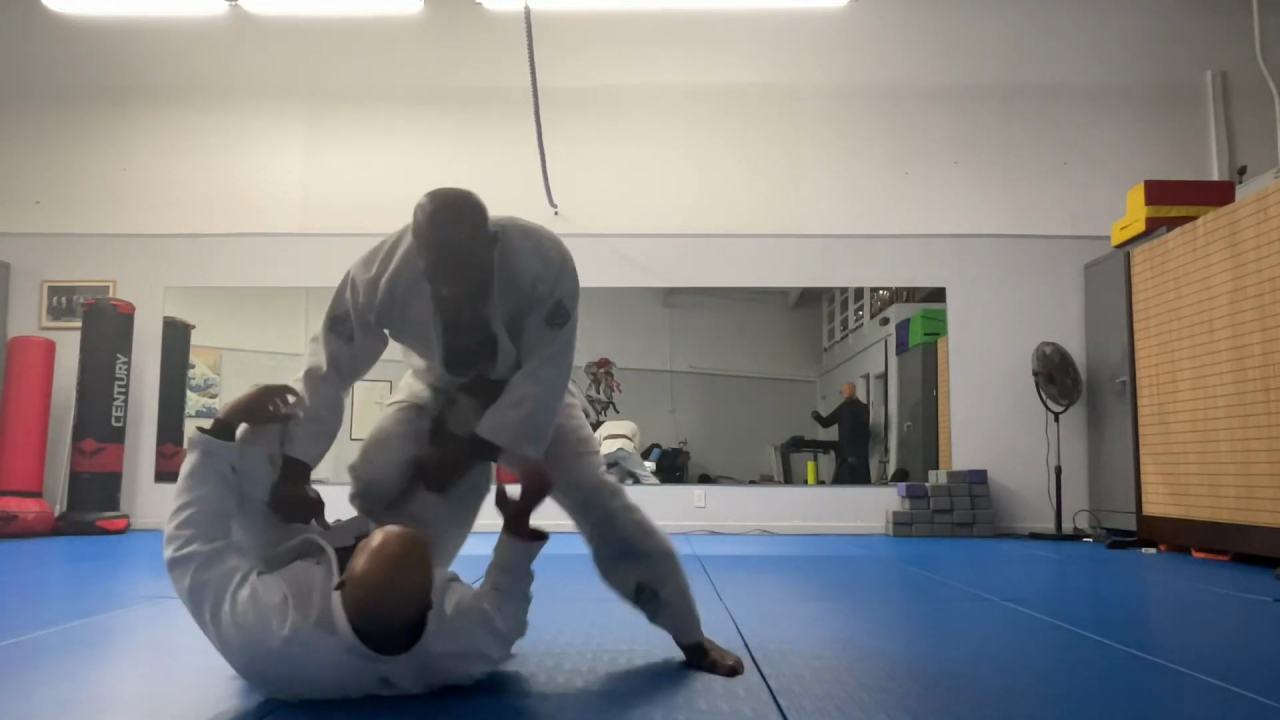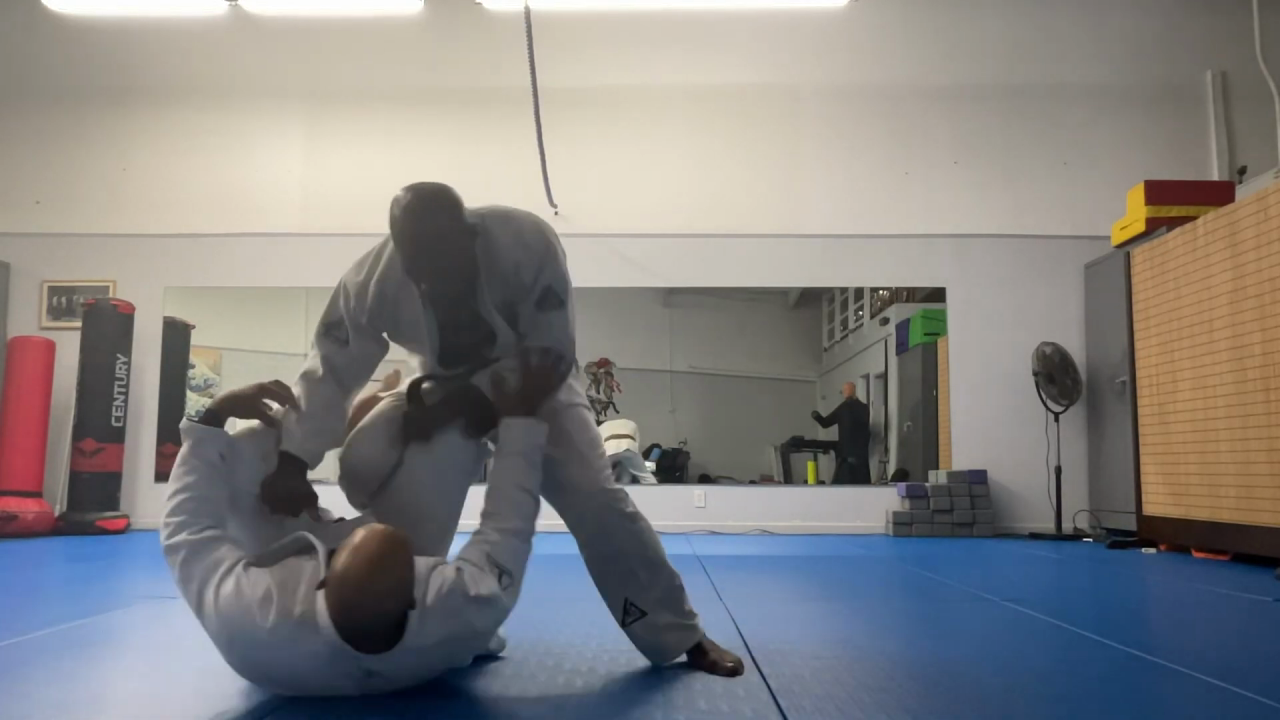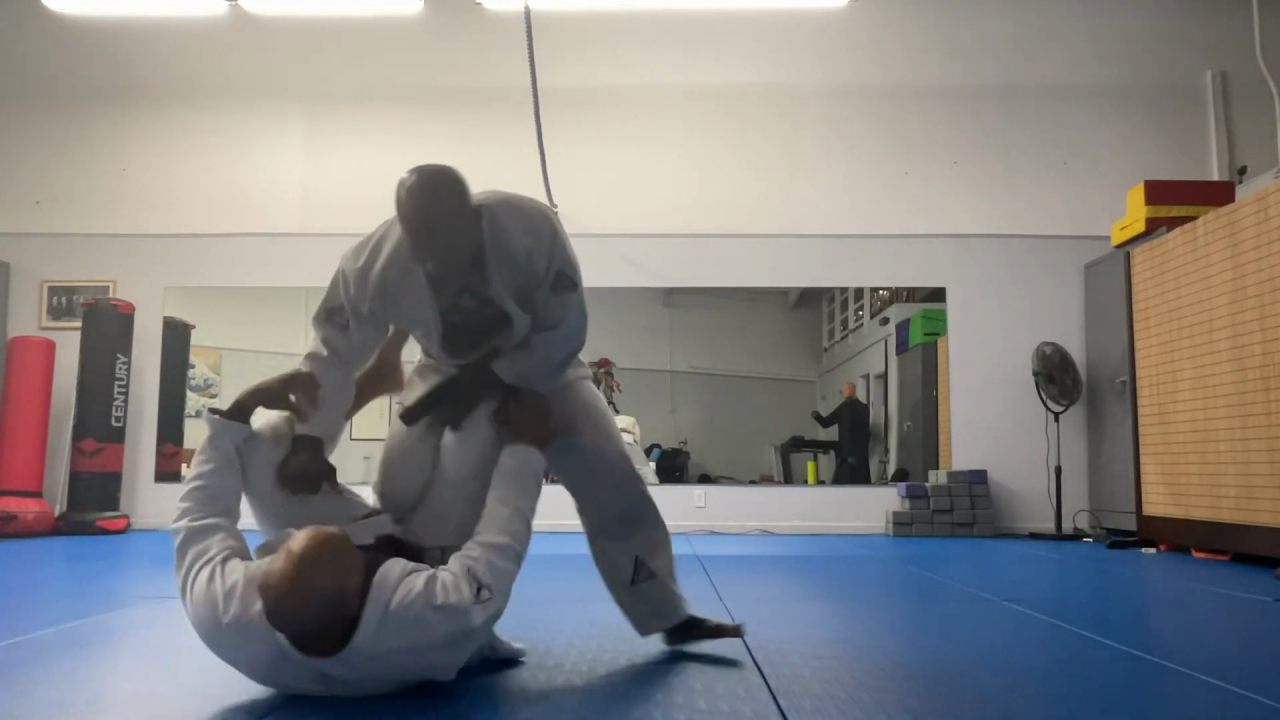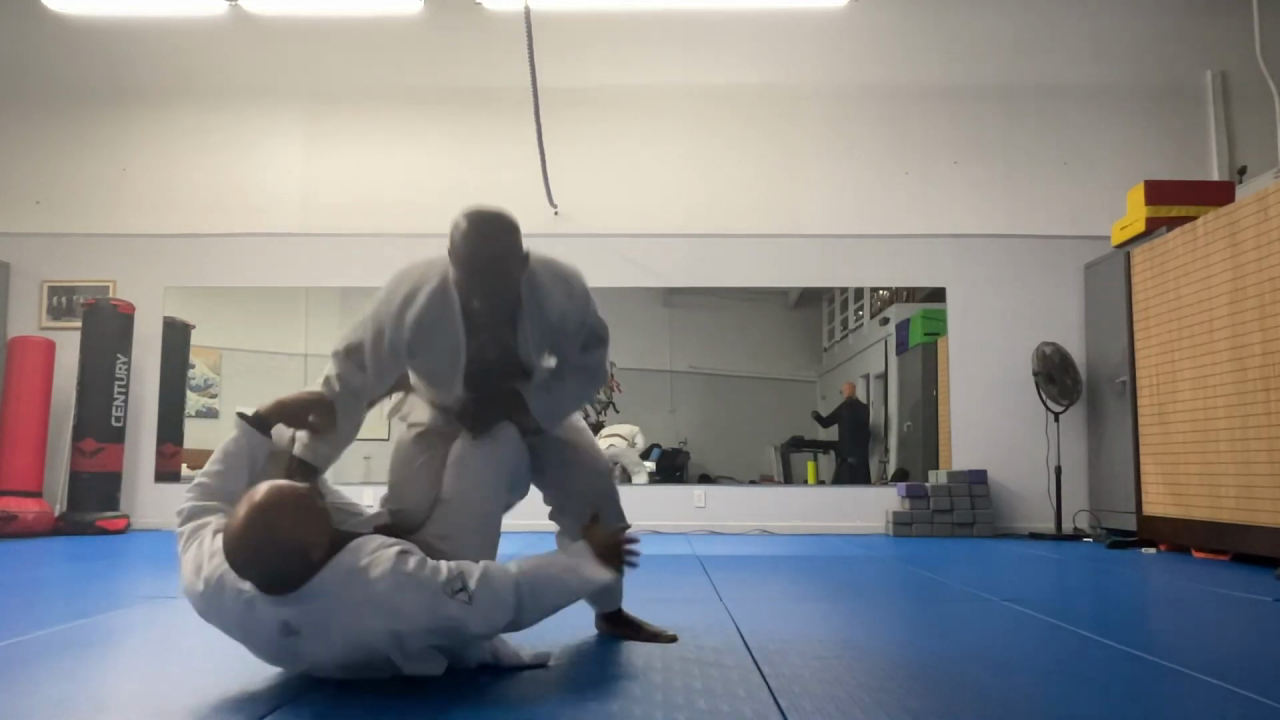
dt=0.2s
person 1, frame 1
left shoulder: (542, 259)
right shoulder: (379, 273)
left elbow: (542, 377)
right elbow: (329, 368)
left wrist: (470, 453)
right wrist: (293, 471)
left hip: (528, 392)
right hip: (439, 391)
left knee: (597, 500)
right knee: (378, 481)
left ankle: (688, 632)
person 1, frame 2
left shoulder: (526, 243)
right shoulder: (370, 282)
left elbow: (549, 356)
right elbow: (329, 374)
right wrist: (290, 465)
right hip: (445, 386)
left knee: (594, 500)
left ankle: (682, 634)
person 1, frame 3
left shoulder: (529, 228)
right shoulder: (371, 264)
left elbow: (563, 333)
right elbow: (333, 354)
left wrist: (481, 385)
right wrist: (307, 444)
left hip: (542, 363)
right hip: (449, 373)
left knee: (607, 474)
right knee: (406, 488)
left ankle: (669, 616)
person 1, frame 4
left shoulder: (561, 290)
right shoulder: (411, 301)
left elbow: (585, 373)
right elbow: (349, 382)
left wrist: (511, 403)
right wrist: (305, 467)
left hip: (527, 403)
right hip: (446, 410)
left knee: (591, 485)
left ankle: (610, 611)
person 2, frame 1
left shoulder: (265, 635)
right shoulder: (463, 642)
left elbow: (190, 544)
left wrist: (223, 426)
right wrist: (518, 530)
left knee: (255, 448)
person 2, frame 2
left shoulder: (249, 625)
right shoulder: (455, 616)
left elbow: (188, 528)
right elbow: (503, 543)
left wrist: (216, 414)
right wrist: (522, 418)
left knee: (244, 453)
person 2, frame 3
left shoulder: (222, 612)
right shoulder: (432, 620)
left elbow: (199, 516)
right elbow: (493, 556)
left wrist: (241, 407)
right wrist: (525, 447)
left knee: (268, 448)
person 2, frame 4
left shoulder: (207, 577)
right shoulder: (392, 581)
left elbow: (202, 503)
right elbow: (507, 597)
left wrist: (266, 418)
right wrist: (588, 557)
left knee: (272, 463)
